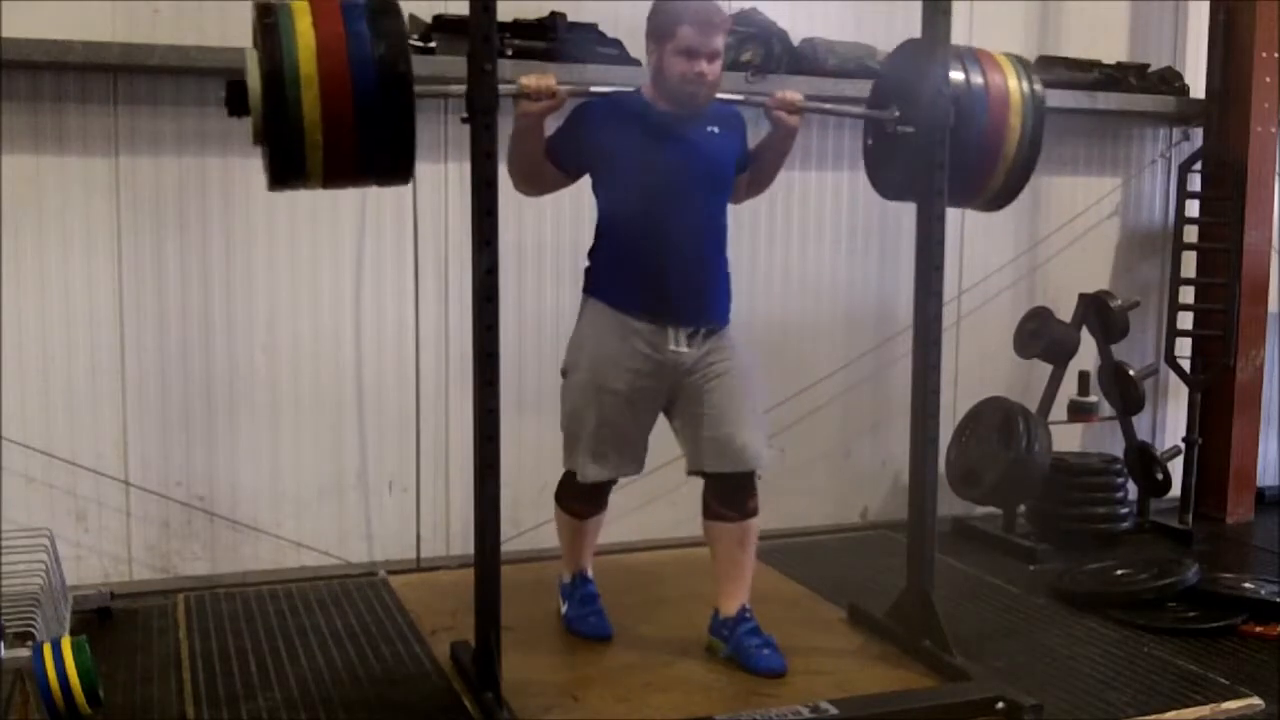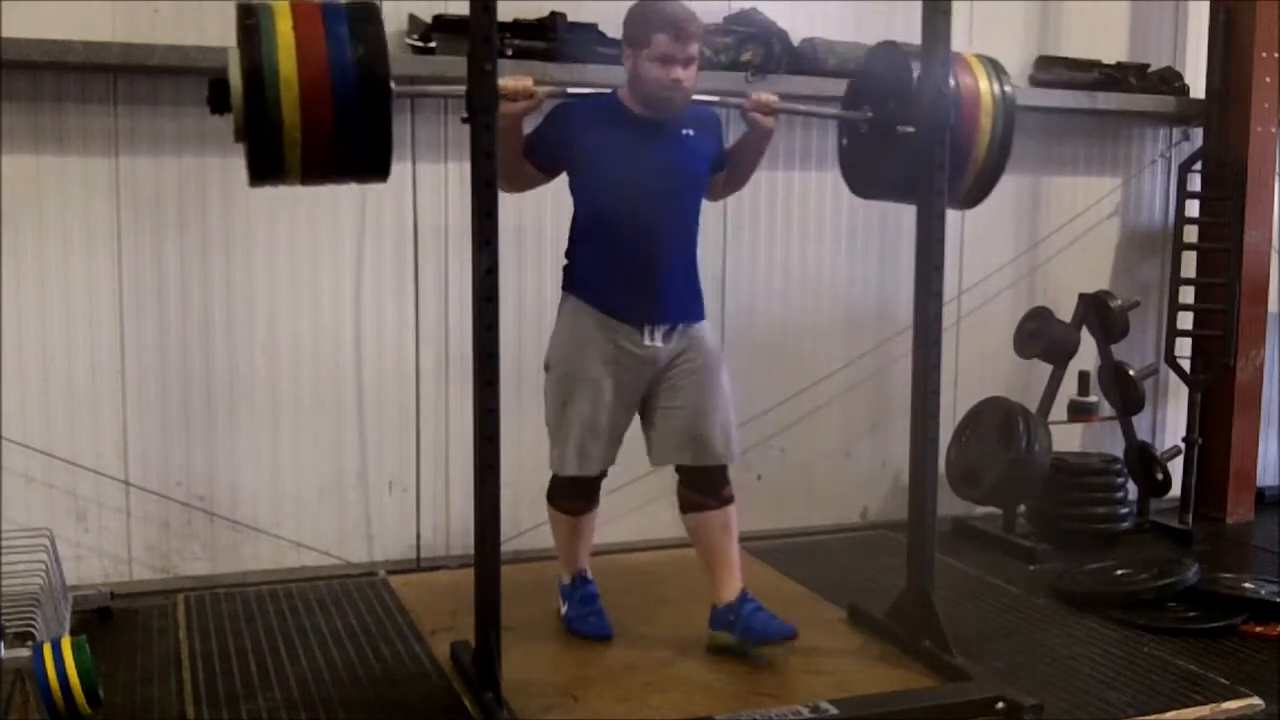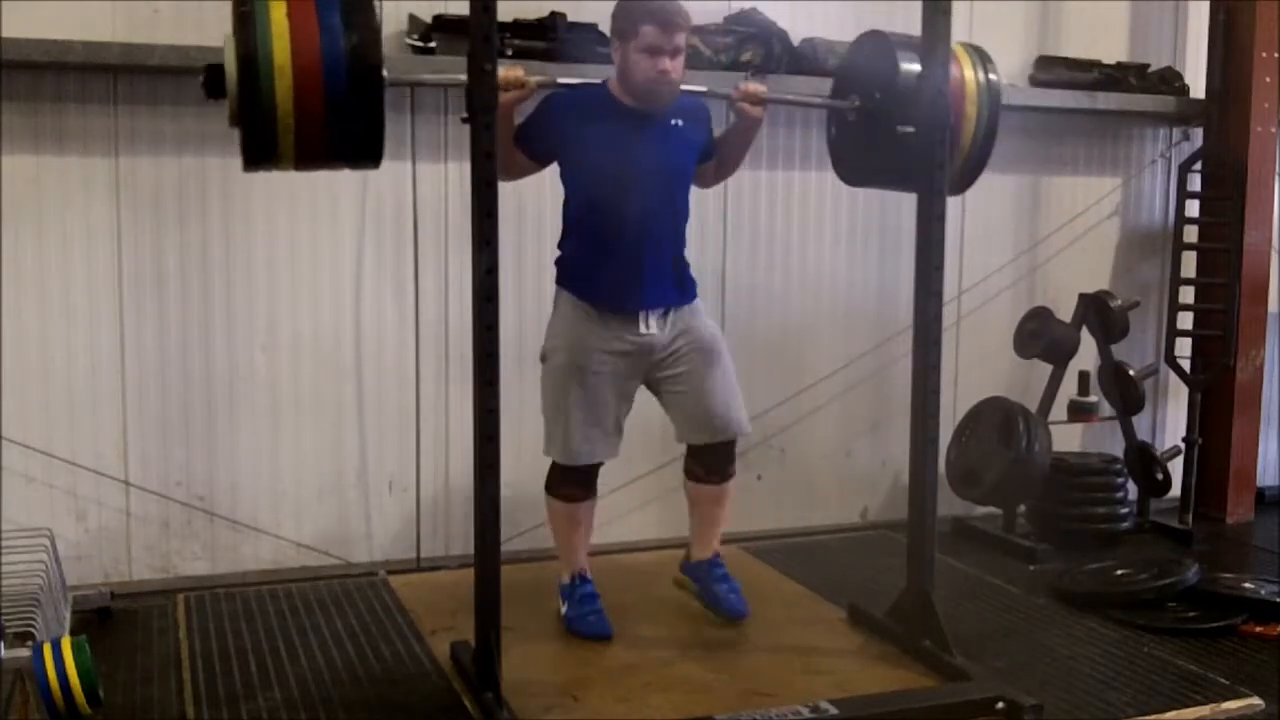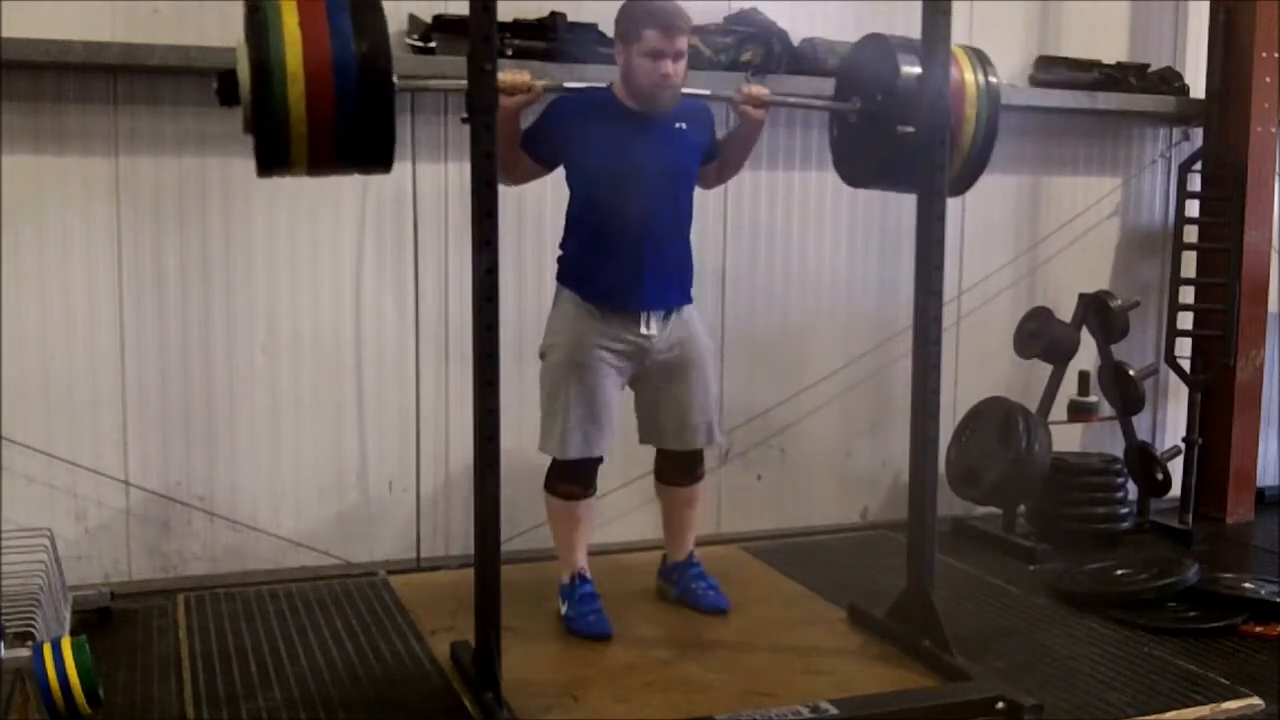
dt=0.2s
person 1, frame 1
left shoulder: (727, 124)
right shoulder: (603, 120)
right elbow: (533, 182)
left wrist: (783, 134)
right wrist: (529, 120)
left hip: (709, 331)
right hip: (619, 327)
left knee: (736, 475)
right knee: (591, 474)
left ankle: (733, 619)
right ankle: (576, 584)
person 1, frame 2
left shoulder: (702, 126)
right shoulder: (580, 120)
right elbow: (513, 179)
left wrist: (759, 134)
right wrist: (509, 121)
left hip: (685, 328)
right hip: (595, 325)
left knee: (708, 466)
right knee: (579, 470)
left ankle: (731, 607)
right ankle: (576, 586)
person 1, frame 3
left shoulder: (691, 114)
right shoulder: (570, 110)
right elbow: (505, 166)
left wrist: (748, 124)
right wrist: (501, 109)
left hip: (678, 312)
right hip: (590, 316)
left knee: (719, 435)
right knee: (577, 458)
left ankle: (705, 561)
right ankle: (576, 584)
person 1, frame 4
left shoulder: (695, 118)
right shoulder: (576, 115)
right elbow: (512, 170)
left wrist: (749, 125)
right wrist: (506, 113)
left hip: (675, 314)
right hip: (589, 315)
left knee: (686, 448)
right knee: (577, 455)
left ankle: (679, 564)
right ankle: (576, 582)
